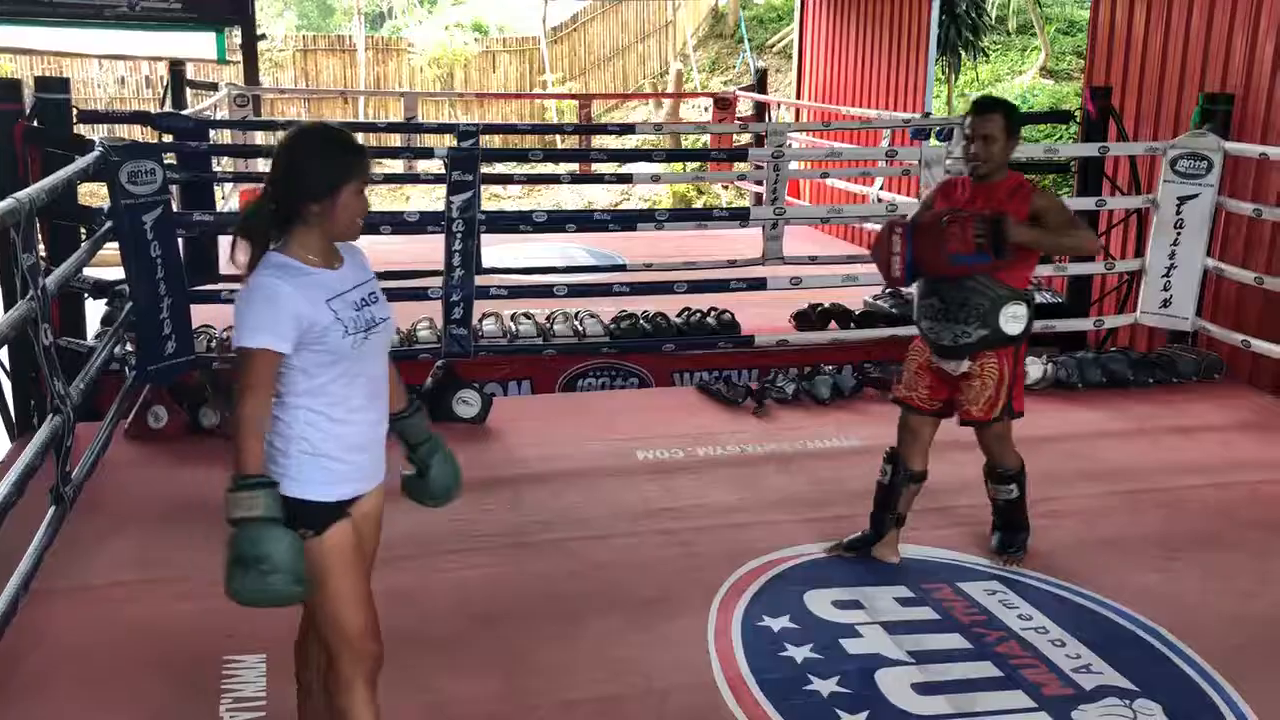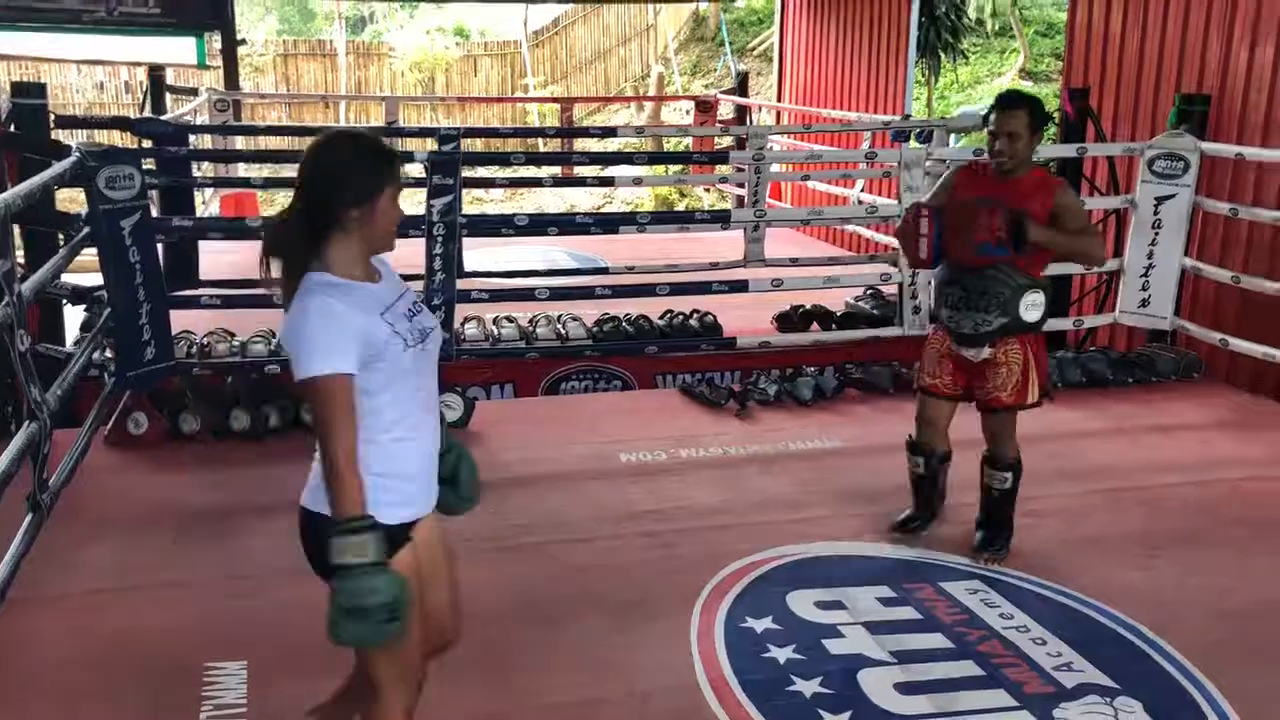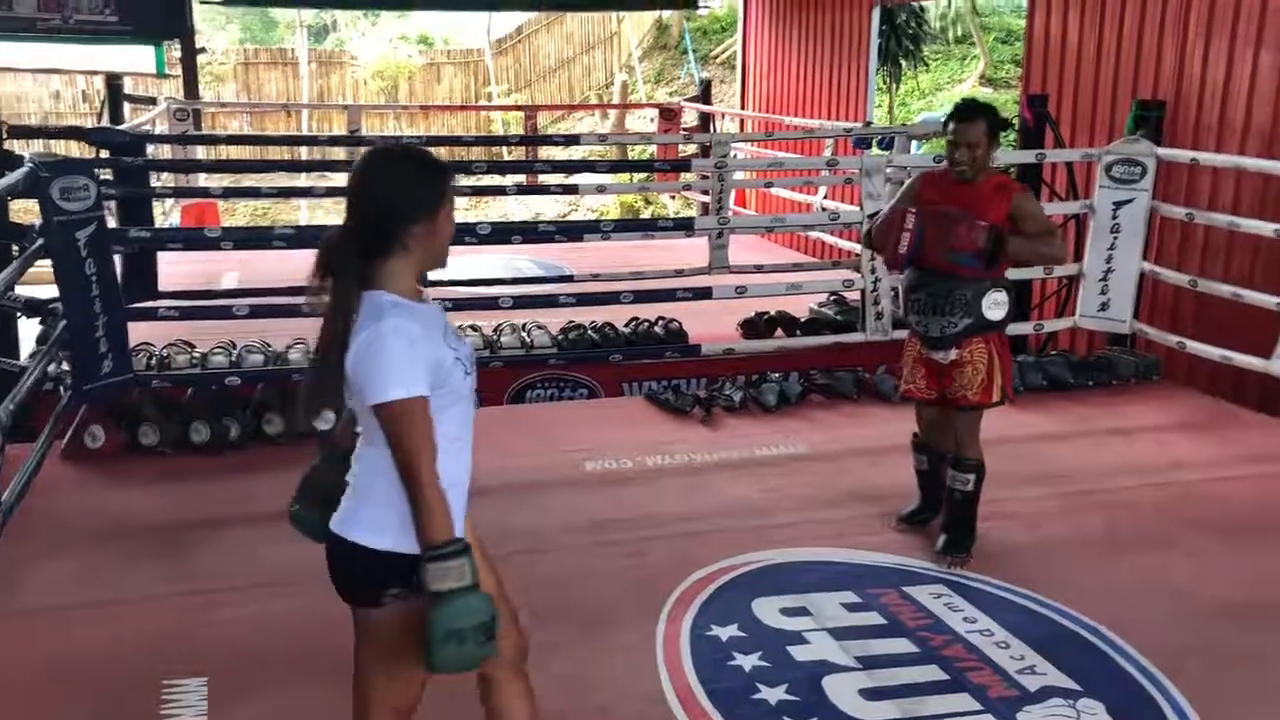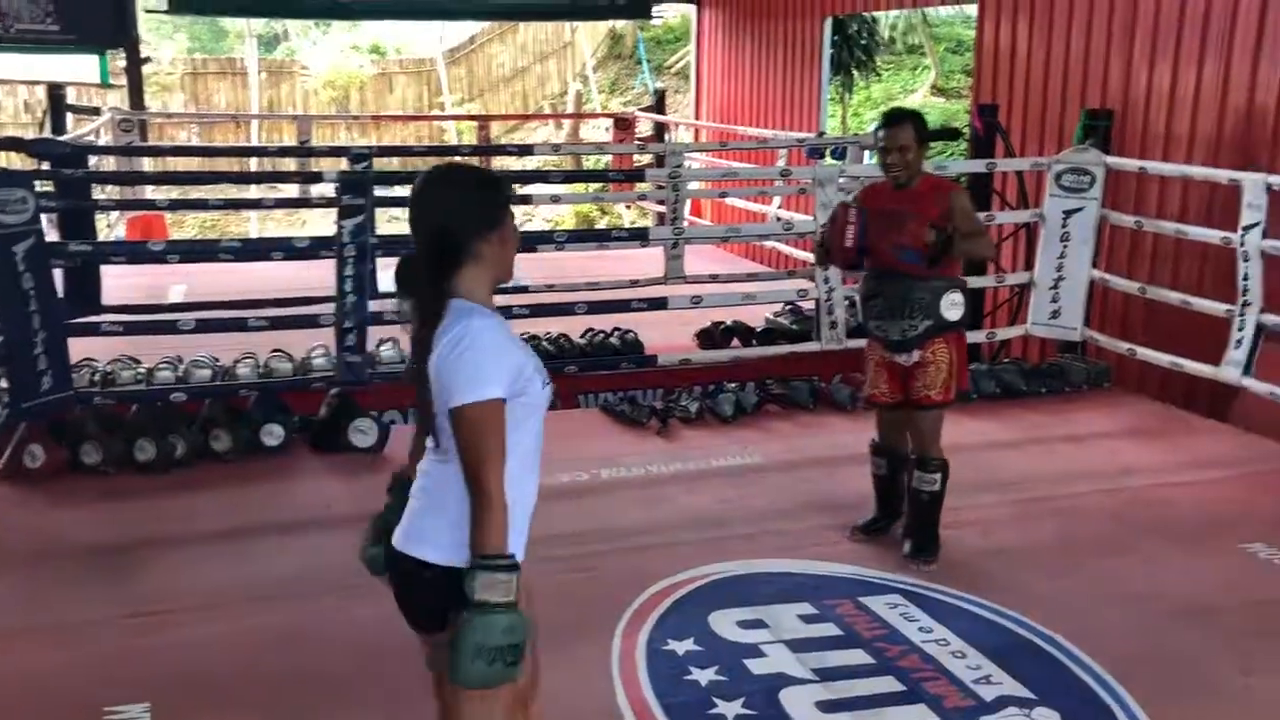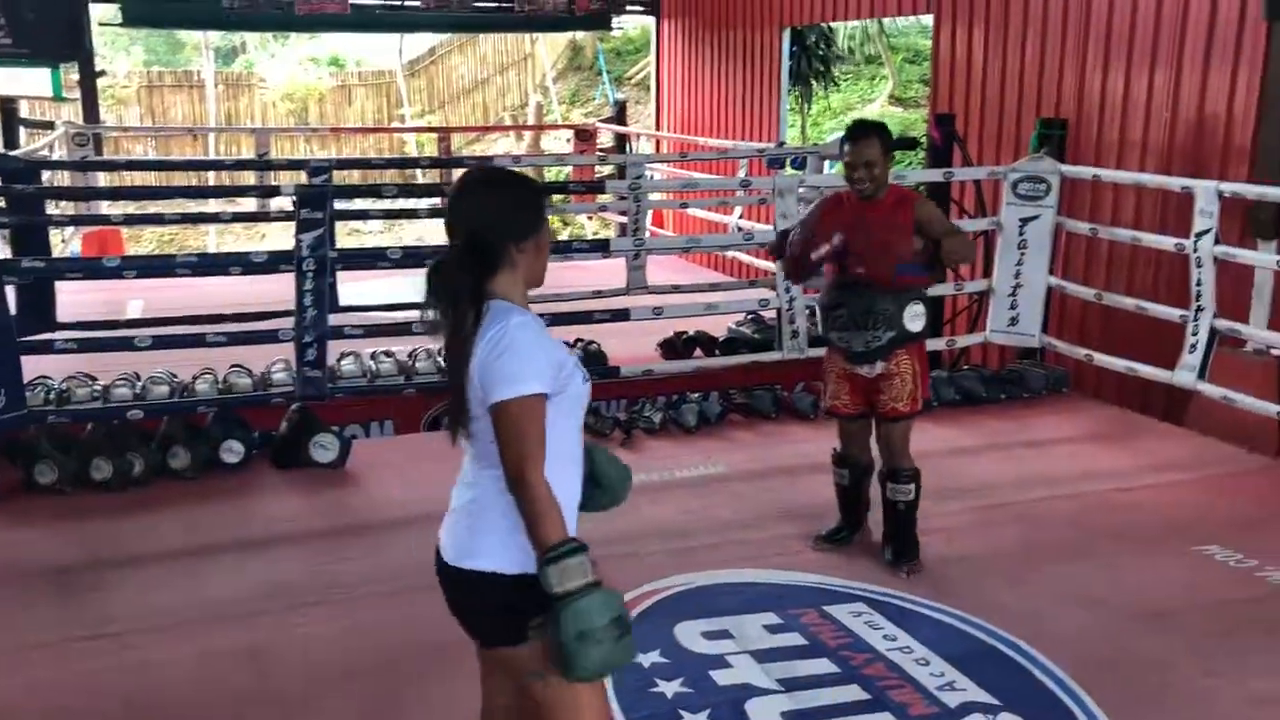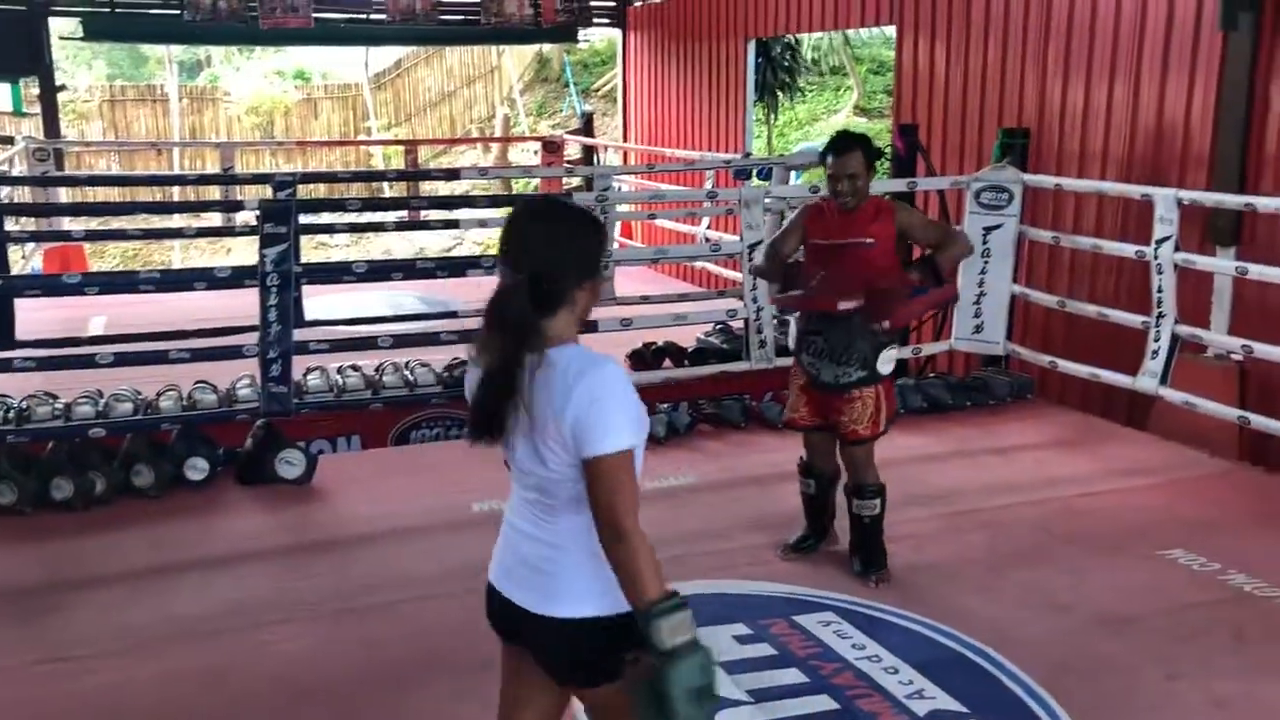
dt=0.3s
person 1, frame 1
left shoulder: (352, 262)
right shoulder: (275, 291)
right elbow: (252, 414)
left wrist: (417, 432)
left hip: (363, 479)
right hip: (307, 496)
left knee: (328, 625)
right knee: (359, 649)
person 1, frame 2
left shoulder: (379, 277)
right shoulder: (325, 310)
right elbow: (338, 451)
left wrist: (444, 448)
right wrist: (359, 562)
left hip: (409, 506)
right hip: (359, 518)
left knee: (433, 635)
person 1, frame 3
left shoulder: (403, 302)
right shoulder: (391, 332)
right elbow: (420, 475)
right wrist: (451, 584)
left hip: (435, 524)
right hip: (391, 549)
left knee: (505, 656)
person 1, frame 4
left shoulder: (454, 320)
right shoulder: (478, 336)
right elbow: (487, 483)
right wrist: (492, 596)
left hip: (456, 553)
right hip: (454, 567)
person 1, frame 5
left shoulder: (483, 322)
right shoulder: (516, 335)
right elbow: (528, 479)
left wrist: (583, 460)
left hip: (483, 560)
right hip: (506, 571)
person 1, frame 6
left shoulder: (494, 362)
right shoulder: (596, 381)
right elbow: (621, 530)
right wrist: (672, 636)
left hip: (515, 594)
right hip: (588, 615)
person 2, frame 1
left shoulder: (1031, 199)
right shoulder: (944, 193)
left elbow: (1088, 242)
left wrist: (1020, 234)
left hip: (990, 346)
right hip: (935, 339)
left knee: (995, 441)
right knee: (911, 434)
left ankle: (1012, 527)
right ankle: (883, 534)
person 2, frame 2
left shoulder: (1053, 193)
right shoulder: (963, 178)
left elbow: (1096, 250)
right elbow: (919, 221)
left wrist: (1031, 232)
right wrist: (918, 233)
left hip: (1007, 335)
right hip: (951, 327)
left knee: (999, 433)
right knee: (928, 420)
left ankle: (995, 526)
right ankle: (926, 505)
person 2, frame 3
left shoulder: (1011, 196)
right shoulder: (924, 185)
left elbow: (1056, 250)
right elbow: (877, 231)
left wrist: (1000, 244)
right wrist: (889, 238)
left hip: (974, 336)
right hip: (923, 330)
left knee: (963, 433)
right knee: (928, 426)
left ankle: (960, 529)
right ankle: (932, 501)
person 2, frame 4
left shoulder: (948, 195)
right shoulder: (868, 198)
left elbow: (982, 248)
right elbow: (833, 249)
left wrist: (937, 241)
right wrist: (840, 246)
left hip: (933, 335)
right hip: (883, 334)
left knee: (925, 436)
right knee: (888, 430)
left ankle: (923, 533)
right ankle: (889, 511)
person 2, frame 5
left shoulder: (913, 206)
right shoulder: (830, 207)
left elbow: (965, 248)
right elbow: (791, 248)
left wrist: (920, 247)
right wrist: (799, 253)
left hip: (896, 348)
right hip: (844, 346)
left knee: (895, 445)
right knee: (850, 439)
left ankle: (901, 538)
right ankle: (852, 520)
person 2, frame 6
left shoulder: (893, 217)
right shoulder: (810, 216)
left elbow: (959, 244)
right elbow: (768, 262)
left wrist: (918, 275)
right wrist: (803, 279)
left hip: (863, 362)
right hip: (812, 356)
left knee: (859, 460)
right knee: (817, 451)
left ankle: (869, 549)
right ankle: (819, 527)
